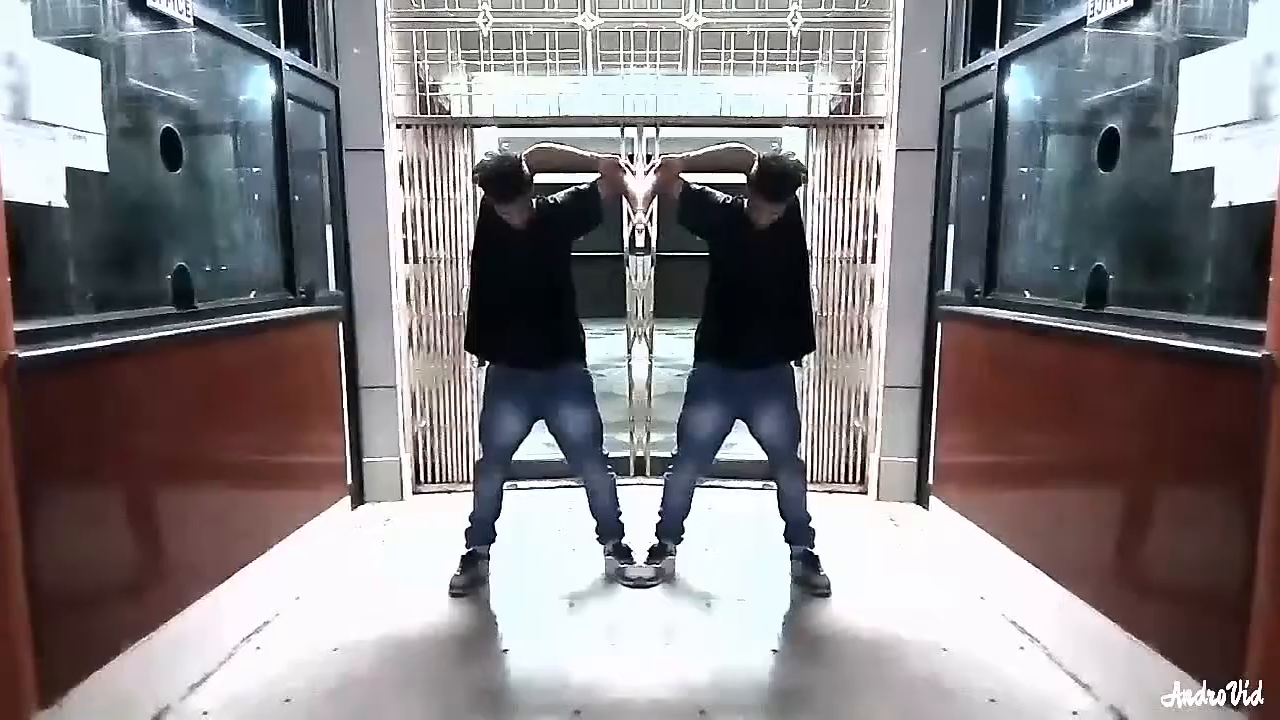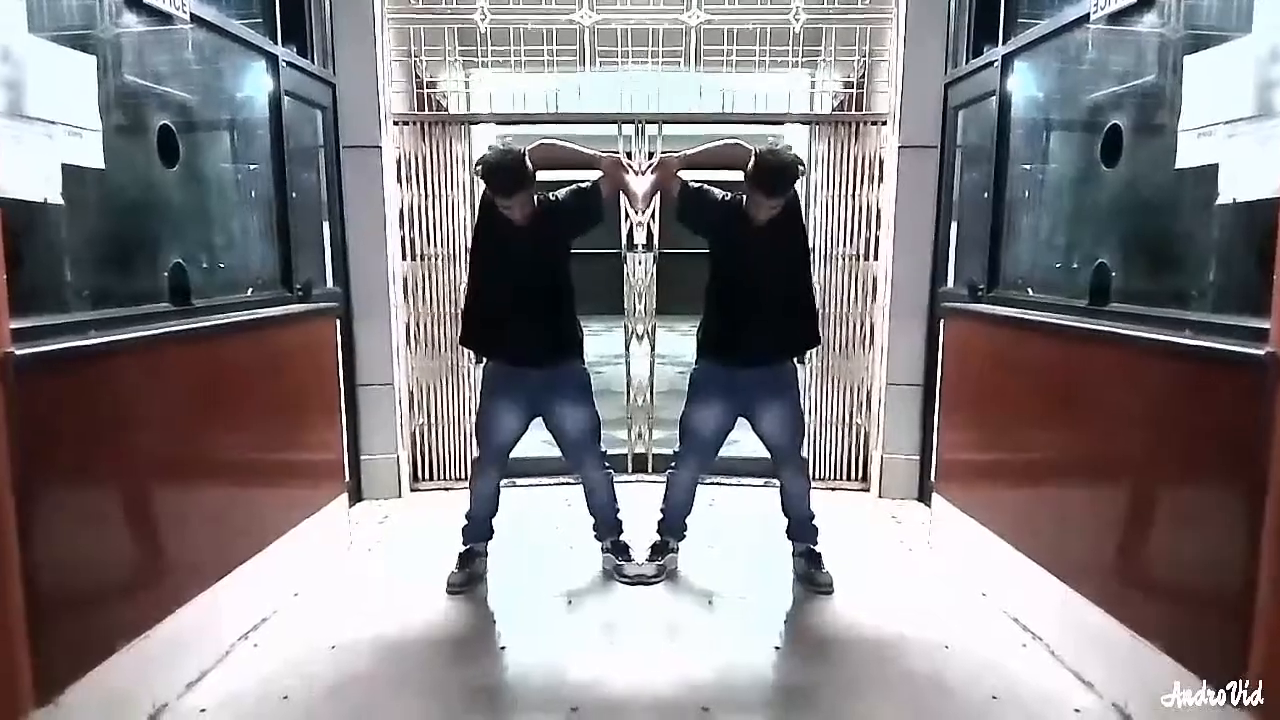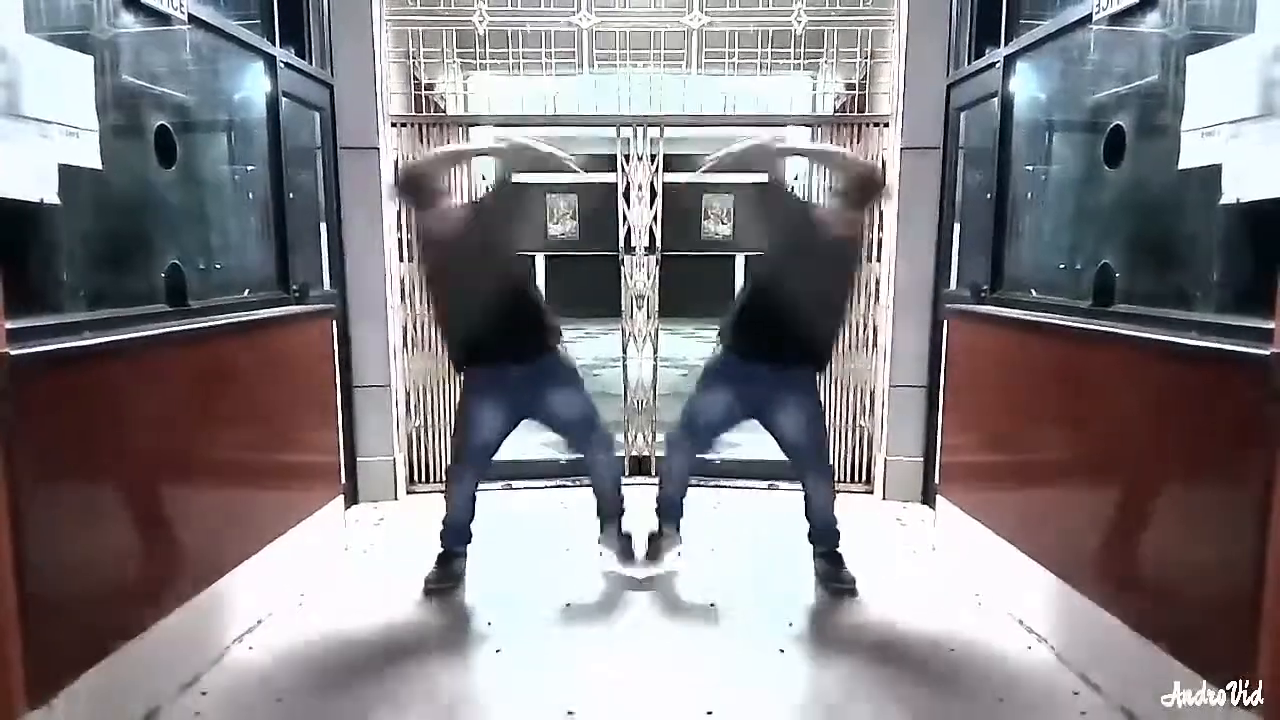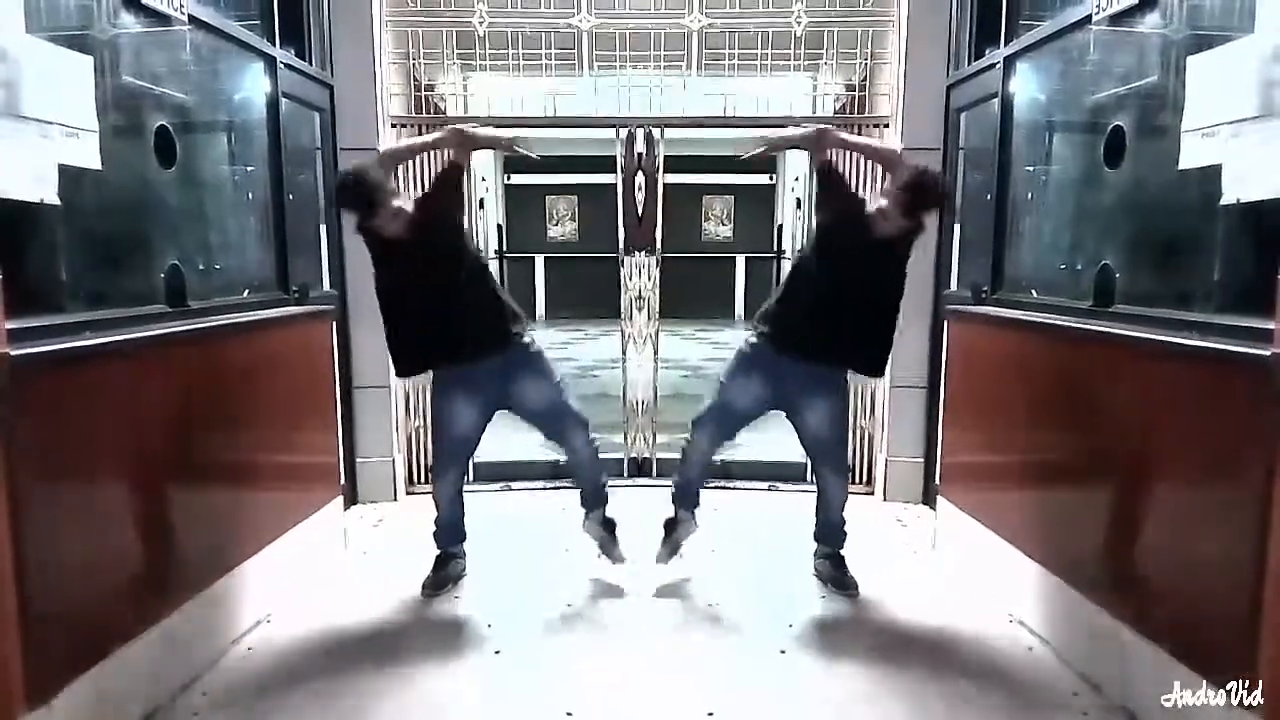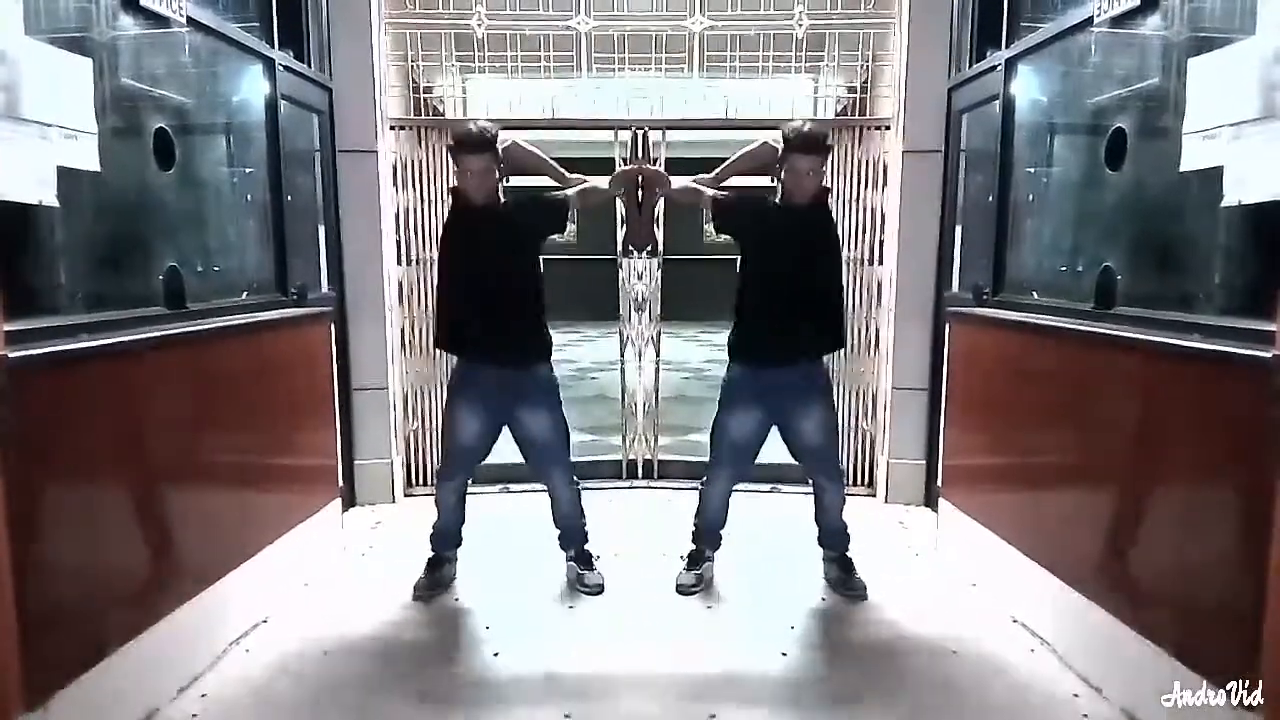
dt=0.7s
person 1, frame 1
left shoulder: (557, 213)
right shoulder: (488, 215)
left elbow: (612, 183)
right elbow: (535, 155)
left wrist: (604, 166)
right wrist: (594, 160)
left hip: (565, 370)
right hip: (508, 372)
left knee: (593, 465)
right knee: (491, 466)
left ankle: (614, 545)
right ankle: (477, 553)
person 1, frame 2
left shoulder: (557, 211)
right shoulder: (487, 212)
left elbow: (611, 183)
right elbow: (537, 152)
left wrist: (607, 166)
right wrist: (599, 160)
left hip: (563, 368)
right hip: (505, 370)
left knee: (591, 463)
right knee: (488, 464)
left ankle: (612, 544)
right ankle: (474, 551)
person 1, frame 3
left shoulder: (489, 215)
right shoulder: (432, 239)
left hip: (542, 361)
right hip: (488, 373)
left knee: (596, 443)
right knee: (465, 469)
left ankle: (612, 528)
right ankle: (452, 553)
person 1, frame 4
left shoulder: (436, 207)
right shoulder: (376, 239)
right elbow: (384, 160)
right wrist: (446, 140)
left hip: (510, 349)
right hip: (455, 369)
left knee: (571, 429)
right knee: (447, 467)
left ankle: (596, 512)
right ankle: (450, 553)
person 1, frame 5
left shoulder: (525, 214)
right shoulder: (459, 210)
left elbow: (581, 195)
right elbow: (512, 147)
left wrist: (606, 185)
right wrist: (566, 178)
left hip: (529, 372)
right hip: (474, 373)
left knee: (557, 472)
right knee: (453, 472)
left ankle: (577, 553)
right ankle: (444, 556)
person 2, frame 1
left shoulder: (790, 215)
right shoulder: (723, 213)
left elbow: (746, 155)
right elbow: (668, 178)
left wrist: (684, 161)
right wrist: (671, 167)
left hip: (771, 372)
right hip: (715, 369)
left knee: (788, 467)
right knee: (686, 465)
left ankle: (802, 552)
right ankle: (665, 545)
person 2, frame 2
left shoulder: (791, 211)
right shoulder: (721, 211)
left elbow: (742, 152)
right elbow: (667, 177)
left wrist: (682, 160)
right wrist: (668, 169)
left hip: (774, 370)
right hip: (717, 367)
left knee: (791, 465)
right knee: (688, 463)
left ankle: (805, 550)
right ankle: (667, 544)
person 2, frame 3
left shoulder: (848, 242)
right shoulder: (791, 216)
left hip: (792, 374)
right hip: (737, 361)
left knee: (814, 469)
right knee: (684, 442)
left ankle: (827, 552)
right ankle: (667, 528)
person 2, frame 4
left shoulder: (904, 239)
right shoulder: (843, 207)
left elbow: (894, 159)
left wrist: (831, 139)
left hip: (824, 369)
right hip: (769, 349)
left knee: (832, 466)
right knee: (709, 428)
left ankle: (829, 552)
right ankle: (683, 512)
person 2, frame 5
left shoulder: (820, 210)
right shoulder: (756, 213)
left elbow: (767, 149)
right elbow: (701, 195)
left wrist: (710, 181)
right wrist: (686, 186)
left hip: (805, 374)
right hip: (750, 372)
left knee: (827, 474)
right knee: (723, 471)
left ankle: (835, 556)
right ankle: (702, 553)
